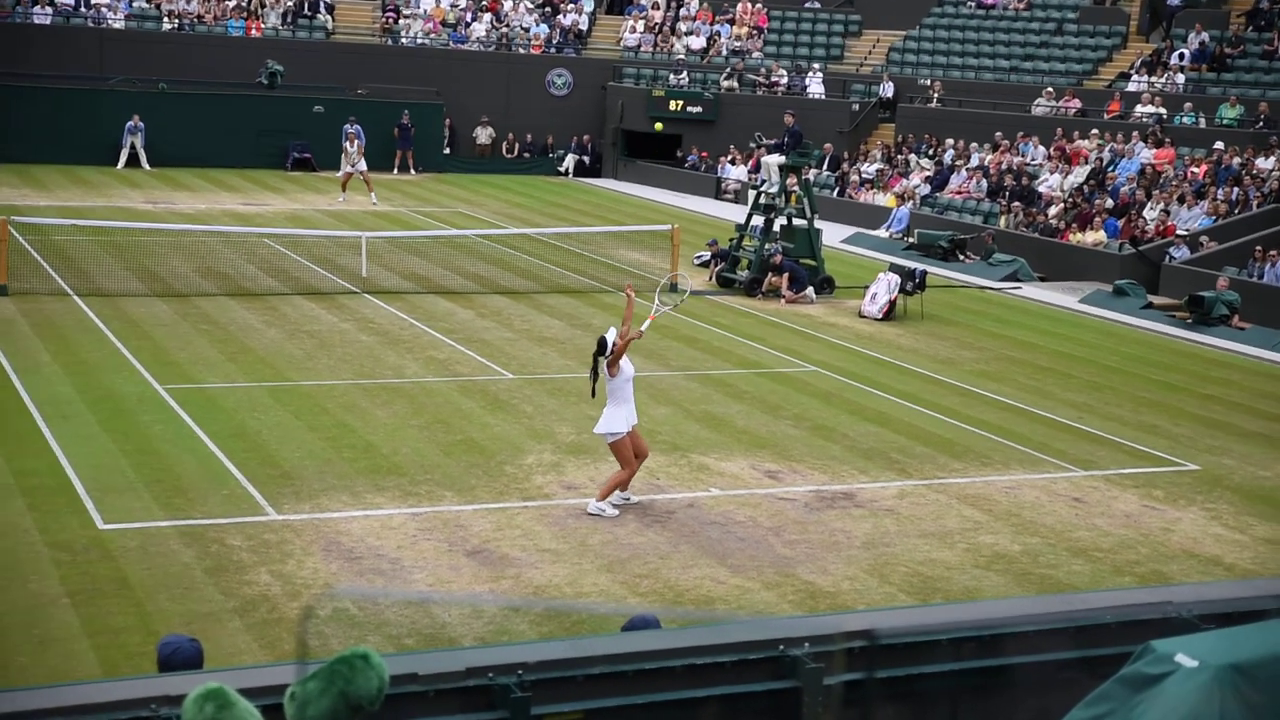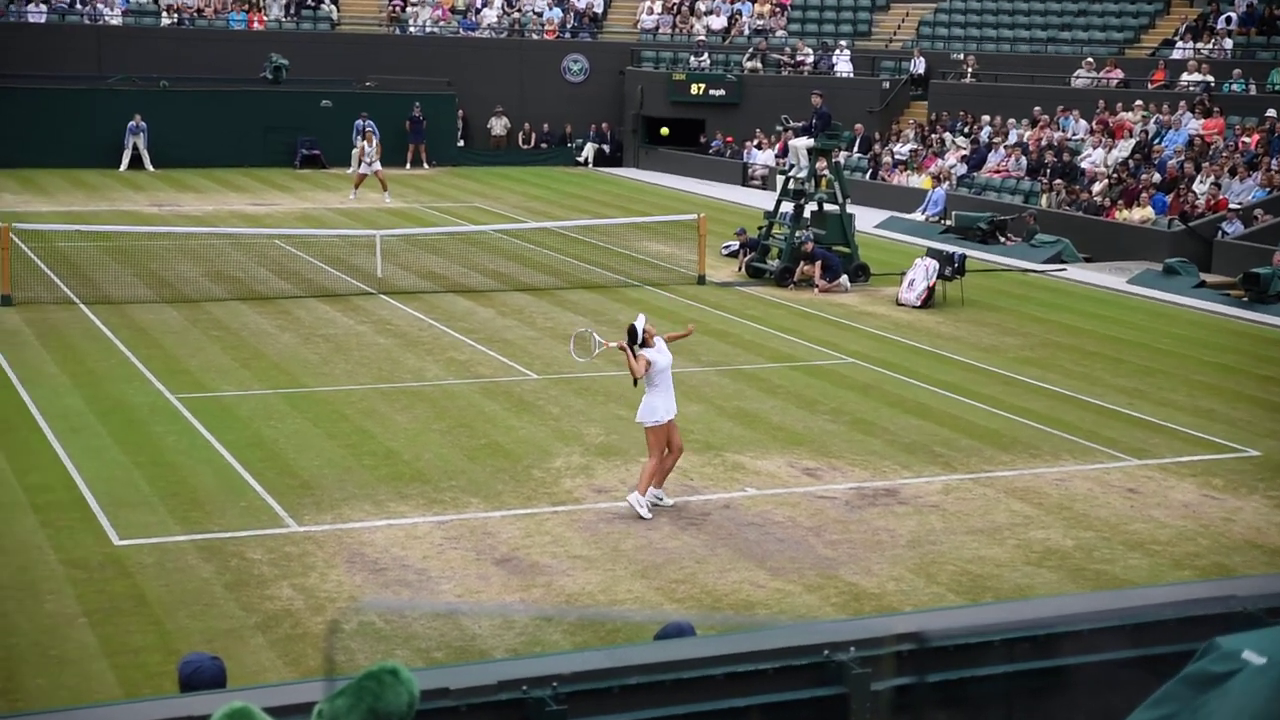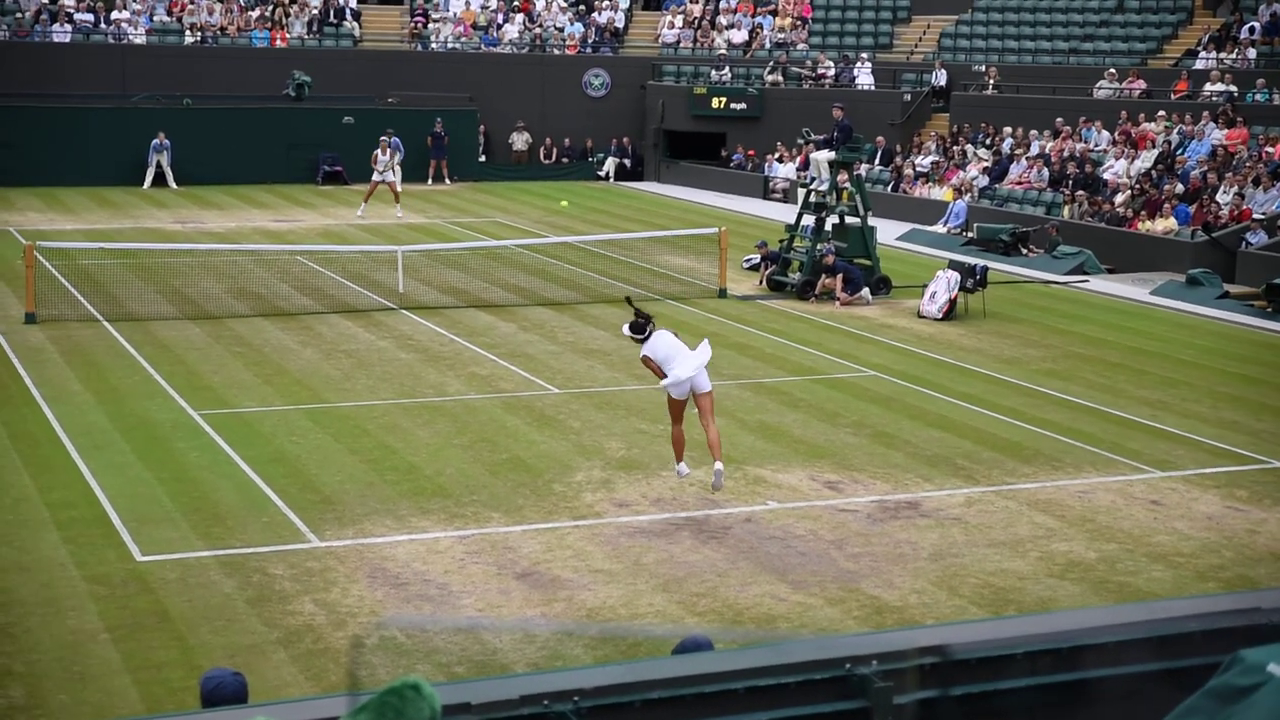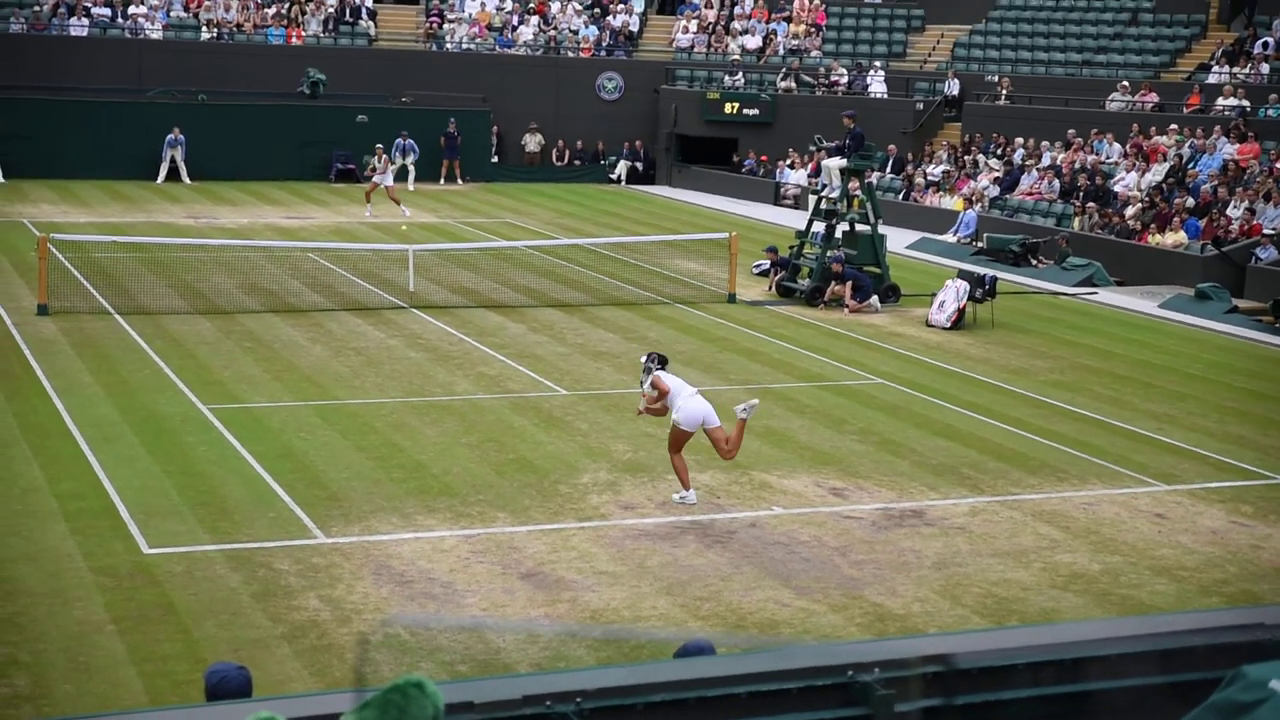
dt=0.3s
person 1, frame 1
left shoulder: (619, 358)
right shoulder: (612, 364)
left elbow: (626, 324)
right elbow: (619, 353)
left wrist: (630, 299)
right wrist: (630, 339)
left hip: (623, 420)
right hip: (615, 424)
left knee: (642, 454)
right knee: (628, 469)
left ankle: (622, 493)
right ankle: (597, 503)
person 1, frame 2
left shoulder: (657, 341)
right shoulder: (645, 355)
left elbow: (668, 338)
right elbow: (638, 374)
left wrist: (684, 333)
right wrist: (627, 352)
left hip: (660, 407)
right hip: (655, 411)
left knee: (676, 450)
right knee: (655, 457)
left ankle: (655, 491)
right ankle: (638, 496)
person 1, frame 3
left shoulder: (645, 355)
right shoulder: (663, 334)
left elbow: (663, 377)
left hip: (677, 381)
right hip: (697, 372)
left knee: (677, 424)
right knee: (709, 423)
left ankle: (680, 465)
right ankle: (718, 464)
person 1, frame 4
left shoulder: (653, 378)
right shoulder: (668, 377)
left elbow: (665, 390)
right elbow: (663, 411)
left wrist: (656, 402)
right wrist: (646, 409)
left hip: (689, 414)
right hip: (705, 408)
left knee: (674, 452)
right knee: (729, 452)
left ankle: (688, 493)
right ankle: (742, 414)
